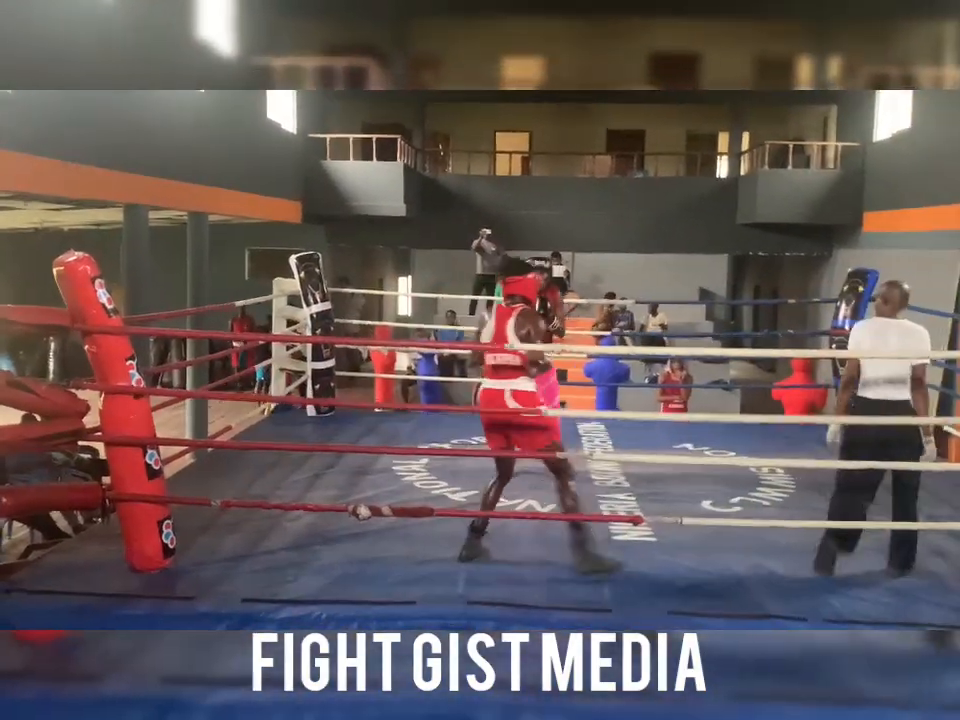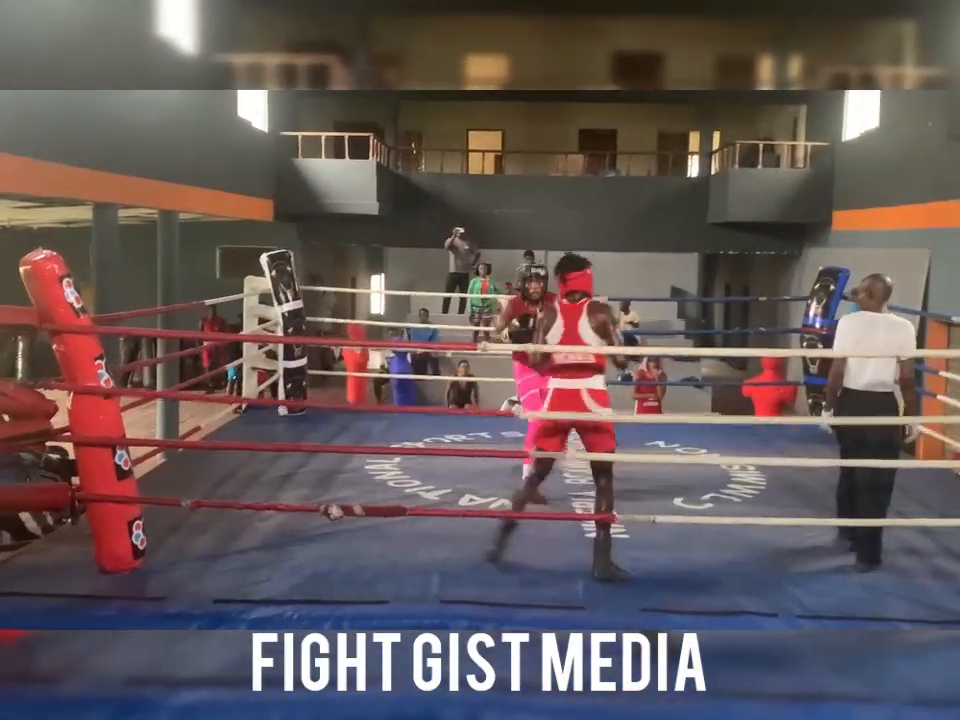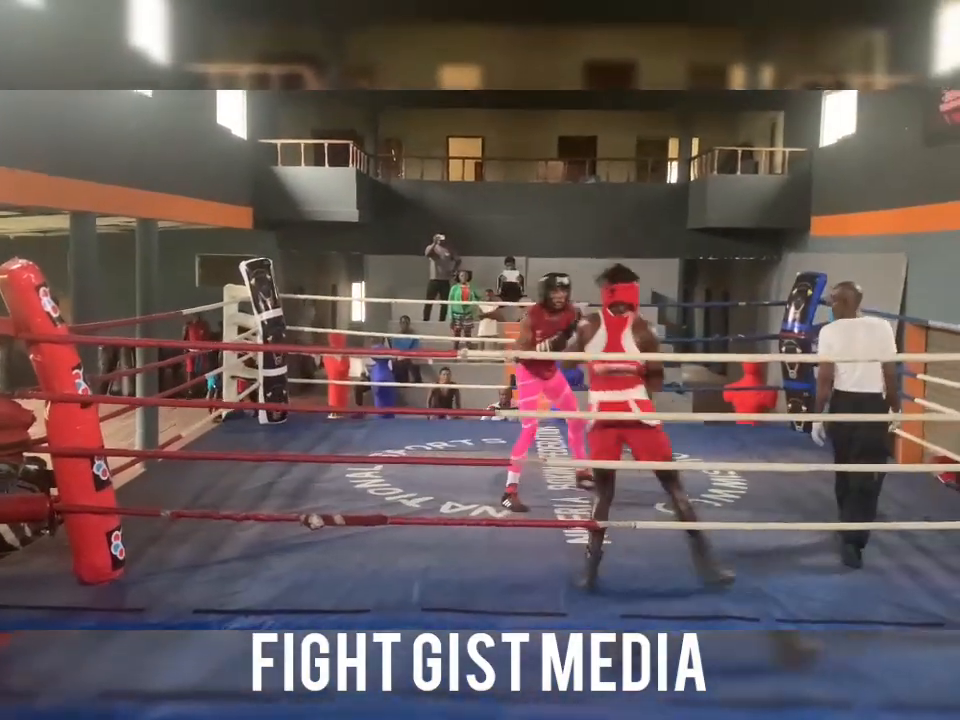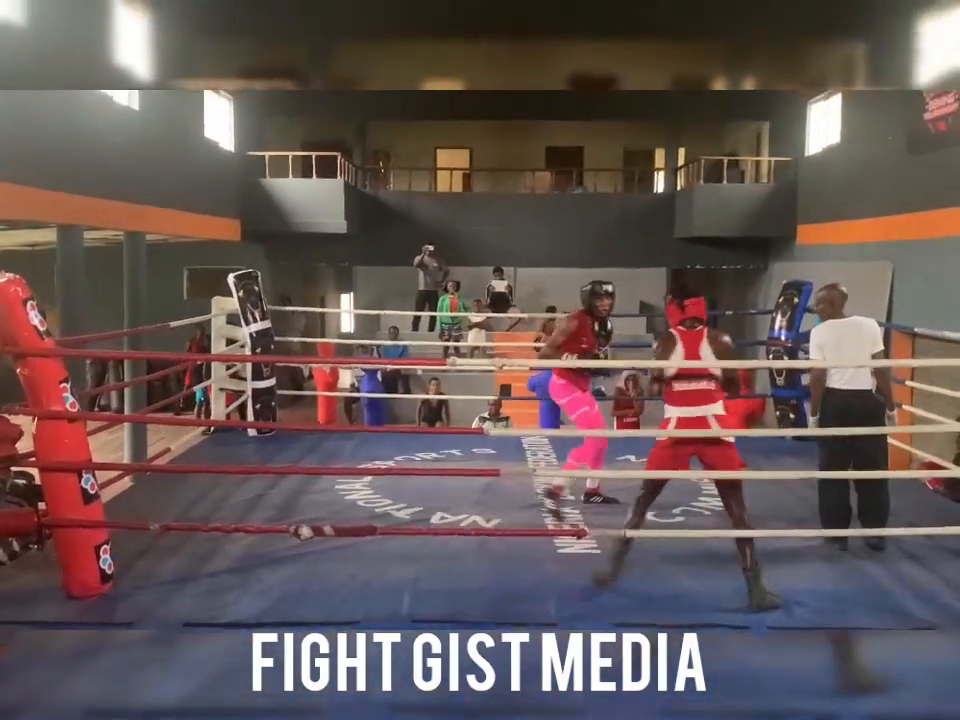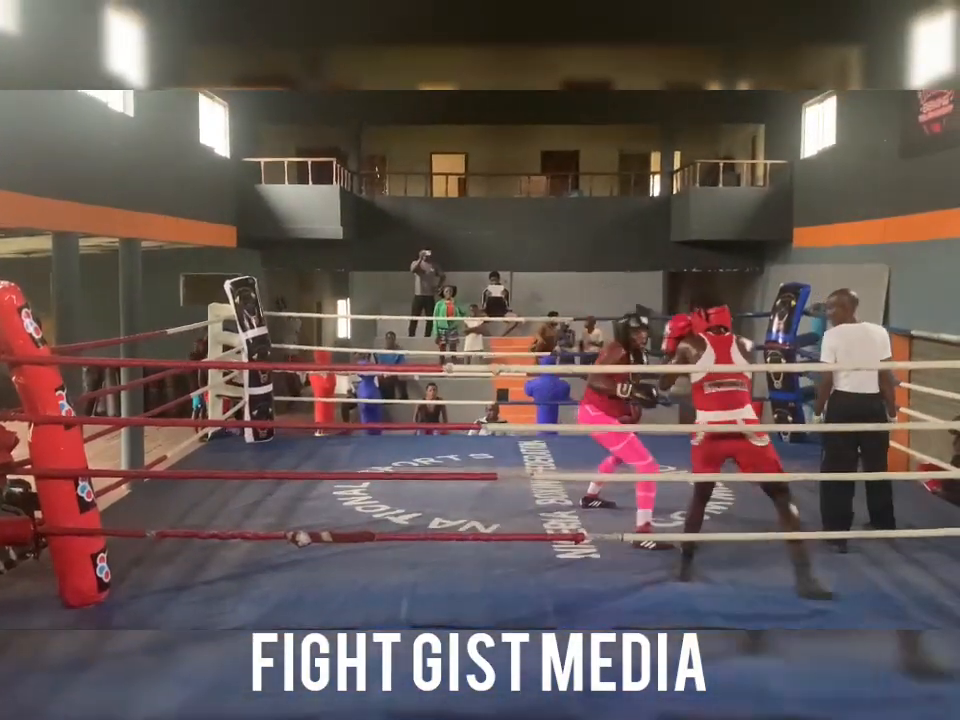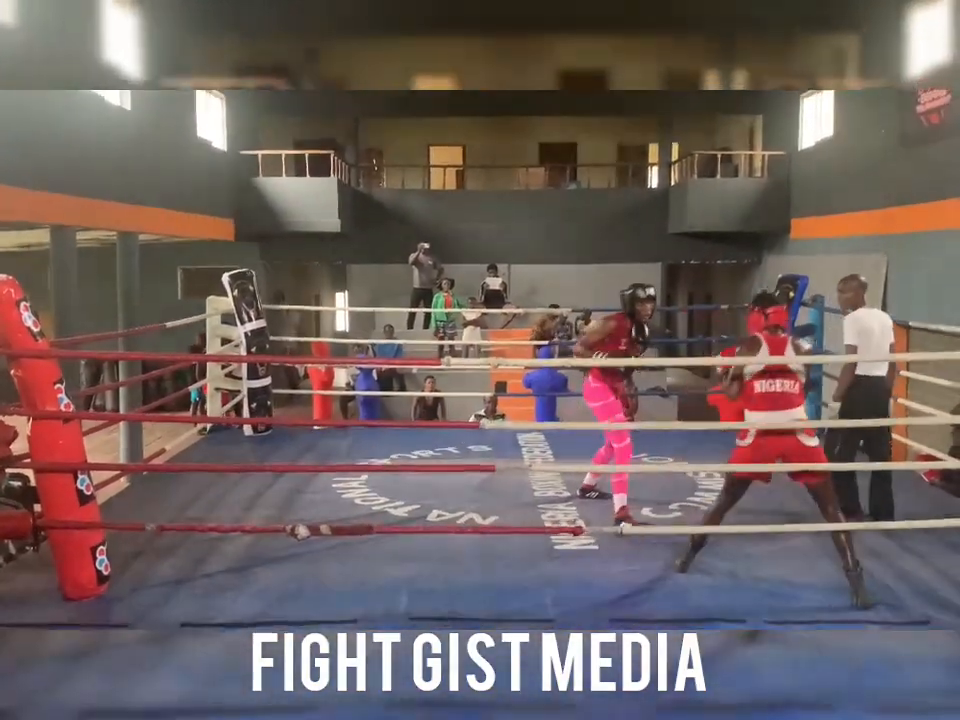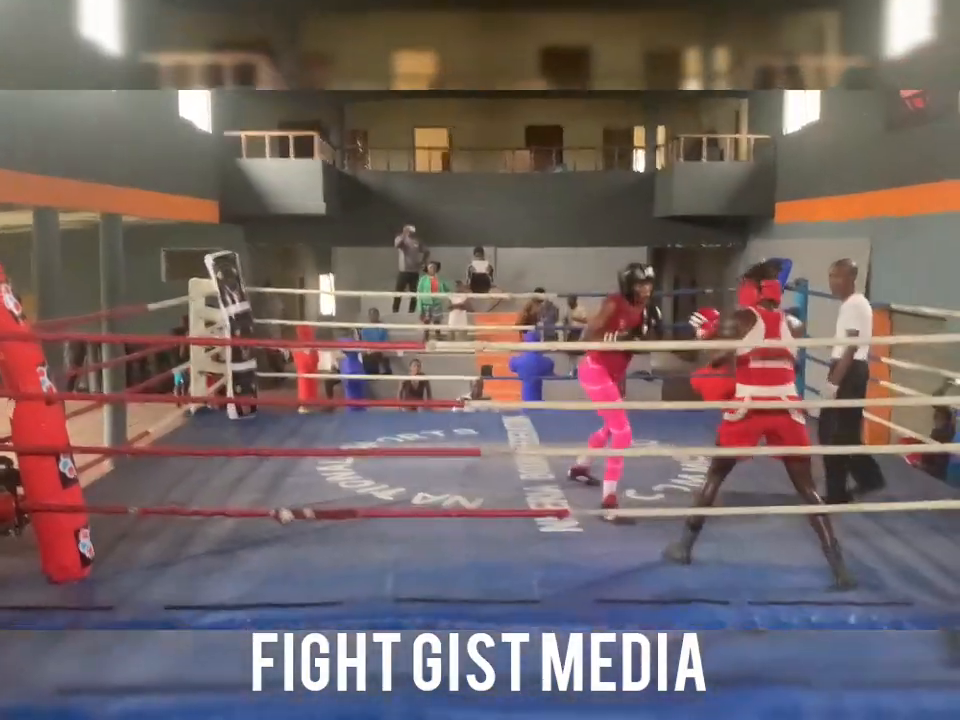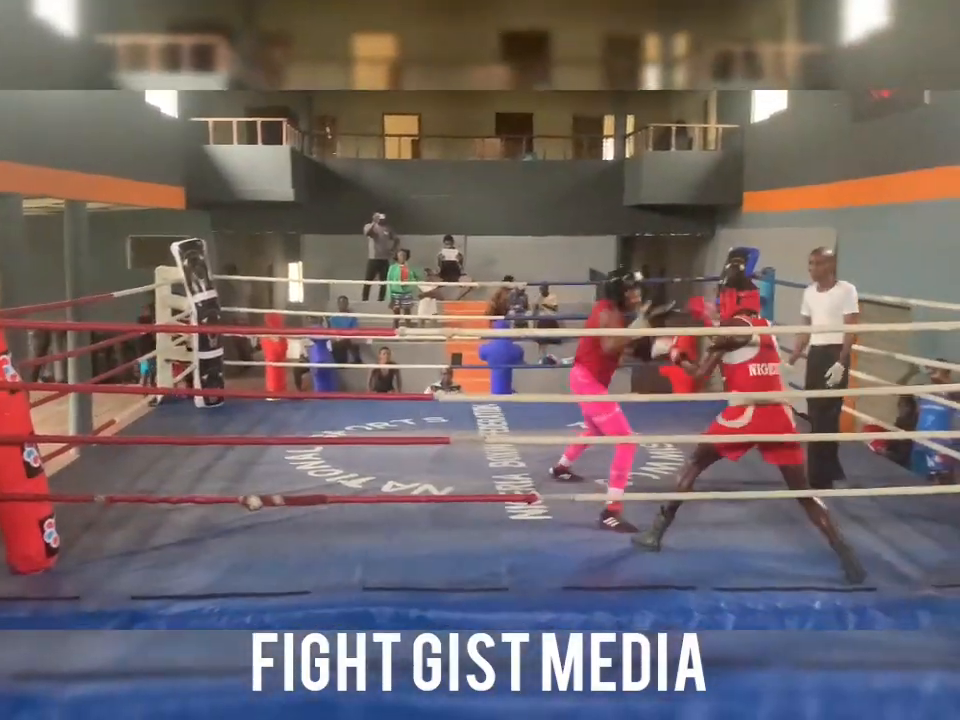
dt=0.3s
person 1, frame 1
left shoulder: (491, 314)
right shoulder: (530, 318)
left elbow: (481, 357)
right elbow: (537, 366)
right wrist: (550, 364)
left hip: (489, 398)
right hip: (521, 401)
left knee: (504, 474)
right knee: (564, 475)
left ankle: (471, 543)
right ankle: (585, 553)
person 1, frame 2
left shoulder: (548, 314)
right shoulder: (600, 312)
left elbow: (536, 362)
right elbow: (621, 360)
left hip: (556, 399)
right hip: (591, 400)
left knee: (538, 475)
right knee: (604, 481)
left ankle: (501, 538)
right ankle: (602, 561)
person 1, frame 3
left shoulder: (590, 323)
right shoulder: (643, 329)
right elbow: (655, 384)
left hip: (601, 414)
right hip: (636, 413)
left knee: (604, 494)
right knee: (674, 488)
left ankle: (591, 570)
right ankle: (706, 564)
person 1, frame 4
left shoulder: (666, 342)
right shoulder: (720, 341)
left elbow: (655, 388)
right elbow: (734, 388)
left hip: (676, 428)
right hip: (713, 428)
left knee: (644, 500)
right knee: (736, 508)
left ankle: (614, 565)
right ankle: (756, 589)
person 1, frame 5
left shoulder: (691, 345)
right shoulder: (745, 346)
left elbow: (663, 383)
left wrist: (671, 348)
left hip: (710, 432)
right hip: (747, 431)
left knee: (698, 501)
right knee: (784, 502)
left ankle: (685, 567)
right ankle: (805, 577)
person 1, frame 6
left shoulder: (749, 345)
right shoulder: (802, 349)
left elbow: (733, 393)
left wrist: (730, 373)
left hip: (758, 436)
right hip: (798, 435)
left knee: (726, 499)
right knee: (830, 509)
left ankle: (686, 557)
right ankle: (857, 584)
person 1, frame 7
left shoulder: (741, 320)
right shoulder: (792, 325)
left elbow: (717, 363)
left wrist: (712, 337)
left hip: (747, 410)
right hip: (786, 411)
left knee: (715, 477)
right knee: (806, 488)
left ankle: (685, 544)
right ankle: (837, 564)
person 1, frame 8
left shoulder: (732, 330)
right shoulder: (766, 328)
left elbow: (700, 373)
left wrist: (678, 358)
left hip: (745, 415)
right hip: (780, 417)
left knee: (694, 466)
right knee: (801, 491)
left ankle: (656, 531)
right ankle: (847, 557)
person 2, frame 1
left shoulder: (862, 329)
right shoulder: (918, 334)
left elbow: (849, 378)
right elbow: (918, 384)
left wrist: (836, 420)
right wrist: (928, 433)
left hip: (865, 413)
right hip: (901, 416)
left knee: (851, 485)
right knee: (905, 490)
left ankle: (831, 549)
right ankle: (900, 561)
person 2, frame 2
left shoulder: (848, 322)
right shoulder: (903, 328)
left elbow: (836, 372)
right elbow: (907, 380)
left wrist: (828, 407)
right wrist: (911, 419)
left hip: (851, 403)
right hip: (884, 407)
left knee: (850, 473)
right knee: (877, 483)
left ankle: (850, 534)
right ankle: (867, 555)
person 2, frame 3
left shoulder: (830, 331)
right shoulder: (882, 327)
left elbow: (825, 378)
right elbow: (890, 374)
left wrist: (817, 417)
right wrist: (895, 408)
left hip: (842, 405)
right hip: (872, 406)
left knee: (845, 470)
right knee: (866, 477)
left ankle: (850, 532)
right ankle: (852, 542)
person 2, frame 4
left shoulder: (820, 332)
right shoulder: (869, 326)
left elbow: (817, 378)
right elbow: (881, 371)
left wrist: (814, 413)
right wrist: (890, 407)
left hip: (834, 403)
right hip: (866, 402)
left knee: (832, 471)
right knee: (873, 469)
left ankle: (836, 533)
right ankle: (874, 531)
person 2, frame 5
left shoulder: (833, 334)
right shoulder: (879, 332)
left elbow: (826, 379)
right elbow: (887, 377)
left wrist: (817, 411)
right wrist: (892, 412)
left hip: (843, 405)
right hip: (873, 405)
left knee: (837, 473)
right knee: (877, 469)
left ankle: (838, 534)
right ankle: (884, 526)
person 2, frame 6
left shoulder: (853, 319)
right shoulder: (884, 318)
left elbow: (851, 363)
right elbow: (892, 361)
left wrist: (836, 398)
right wrist: (888, 394)
left hip: (858, 387)
right hip: (880, 387)
left knee: (840, 451)
right knee: (880, 454)
left ankle: (850, 510)
right ankle: (882, 513)
person 2, frame 7
left shoulder: (852, 305)
right shoulder: (858, 302)
left elbow: (851, 347)
left wrist: (833, 381)
left hip: (848, 371)
right hip: (850, 370)
left knee: (832, 433)
right knee: (848, 431)
left ankle: (836, 492)
right ankle: (870, 476)
person 2, frame 8
left shoulder: (847, 290)
right shoulder: (809, 293)
left elbow: (851, 331)
left wrist: (841, 363)
right wrist: (790, 361)
left hip: (833, 356)
right hip: (815, 355)
left knee: (824, 416)
right knee: (819, 416)
left ankle: (821, 477)
right ankle: (829, 469)
person 3, frame 1
left shoulder: (554, 297)
right shoulder: (516, 297)
left elbow: (560, 331)
right elbow: (503, 323)
left wrist: (549, 325)
left hip: (543, 357)
right hip: (522, 358)
left knee: (553, 408)
right knee: (524, 408)
left ankle: (553, 457)
person 3, frame 2
left shoulder: (553, 302)
right shoulder: (513, 305)
right elbow: (495, 337)
right wrist: (513, 330)
right hip: (525, 368)
right knee: (537, 420)
left ankle: (535, 460)
right ankle: (528, 479)
person 3, frame 3
left shoulder: (570, 313)
right shoulder: (532, 315)
right elbow: (519, 353)
right wrist: (549, 344)
left hip: (551, 372)
right hip: (529, 373)
left knee: (577, 419)
right knee: (530, 430)
left ankle: (583, 473)
right ankle: (510, 492)
person 3, frame 4
left shoulder: (600, 323)
right shoulder: (574, 321)
right elbow: (544, 353)
left wrist: (603, 348)
right wrist: (576, 360)
left hip: (581, 385)
right hip: (564, 384)
left knee: (602, 437)
right knee: (593, 440)
left ankle: (592, 490)
right ankle: (555, 490)
person 3, frame 5
left shoulder: (629, 354)
right shoulder: (617, 351)
right elbow: (594, 382)
right wrist: (628, 390)
left hip: (598, 413)
right hip: (596, 416)
left knee: (621, 454)
right knee: (647, 465)
left ankle: (590, 496)
right ankle: (644, 533)
person 3, frame 6
left shoulder: (637, 327)
right shoulder: (613, 323)
right elbow: (579, 348)
left wrist: (639, 345)
right wrist: (604, 360)
left hip: (613, 388)
right hip: (598, 387)
left knee: (613, 443)
right knee: (624, 446)
left ankle: (587, 486)
right ankle: (621, 514)
person 3, frame 7
left shoulder: (637, 308)
right shoulder: (613, 304)
left elbow: (635, 341)
right elbow: (587, 337)
left wrist: (644, 327)
right wrist: (620, 337)
left hip: (609, 373)
right hip: (596, 371)
left knee: (610, 429)
right knee: (622, 434)
left ankle: (580, 468)
right ankle: (608, 502)
person 3, frame 8
left shoulder: (610, 310)
right shoulder: (609, 312)
left elbow: (615, 345)
right elbow: (609, 348)
right wrist: (638, 324)
left hip: (589, 378)
right hip: (587, 380)
left knee: (595, 429)
right knee: (626, 441)
left ankle: (561, 467)
right ankle: (611, 510)
